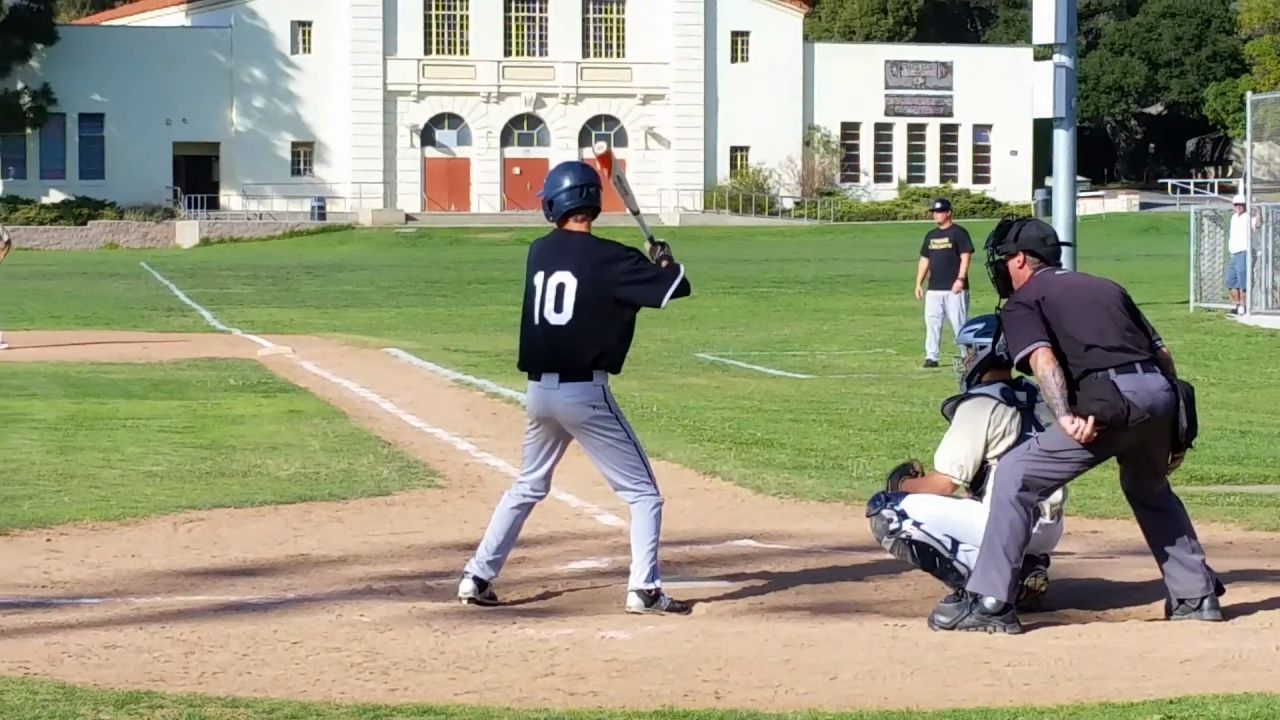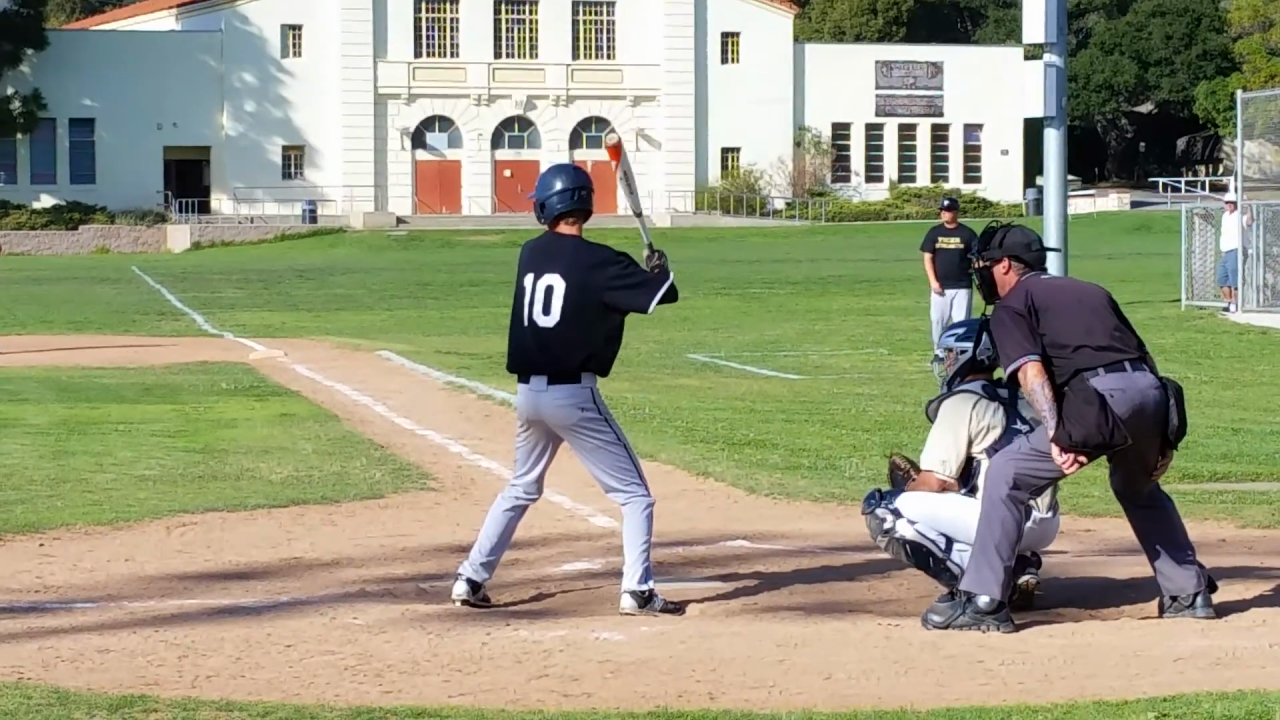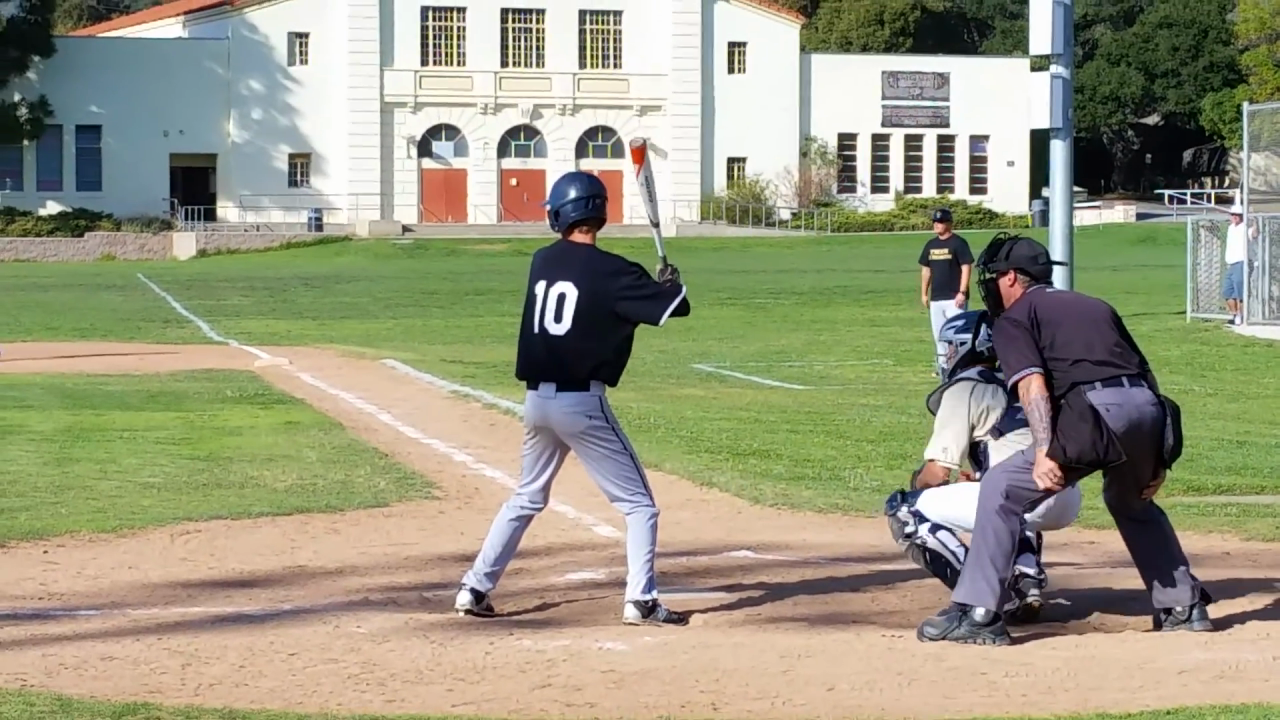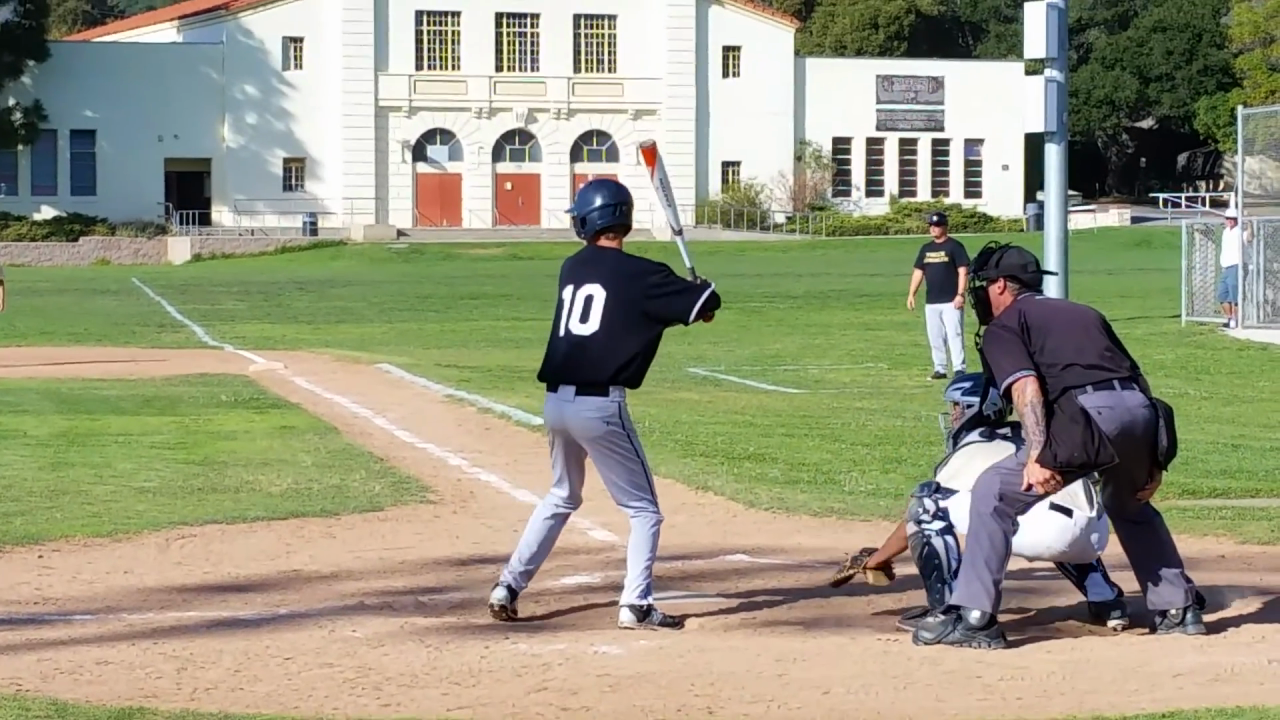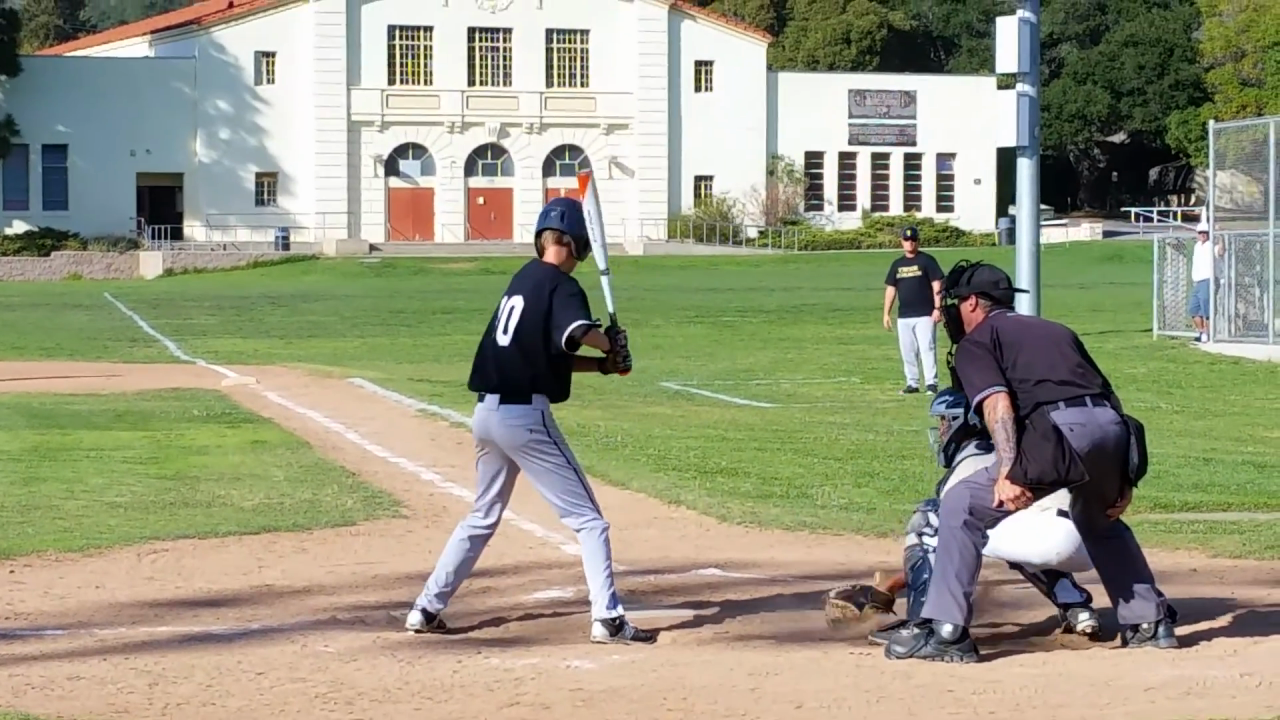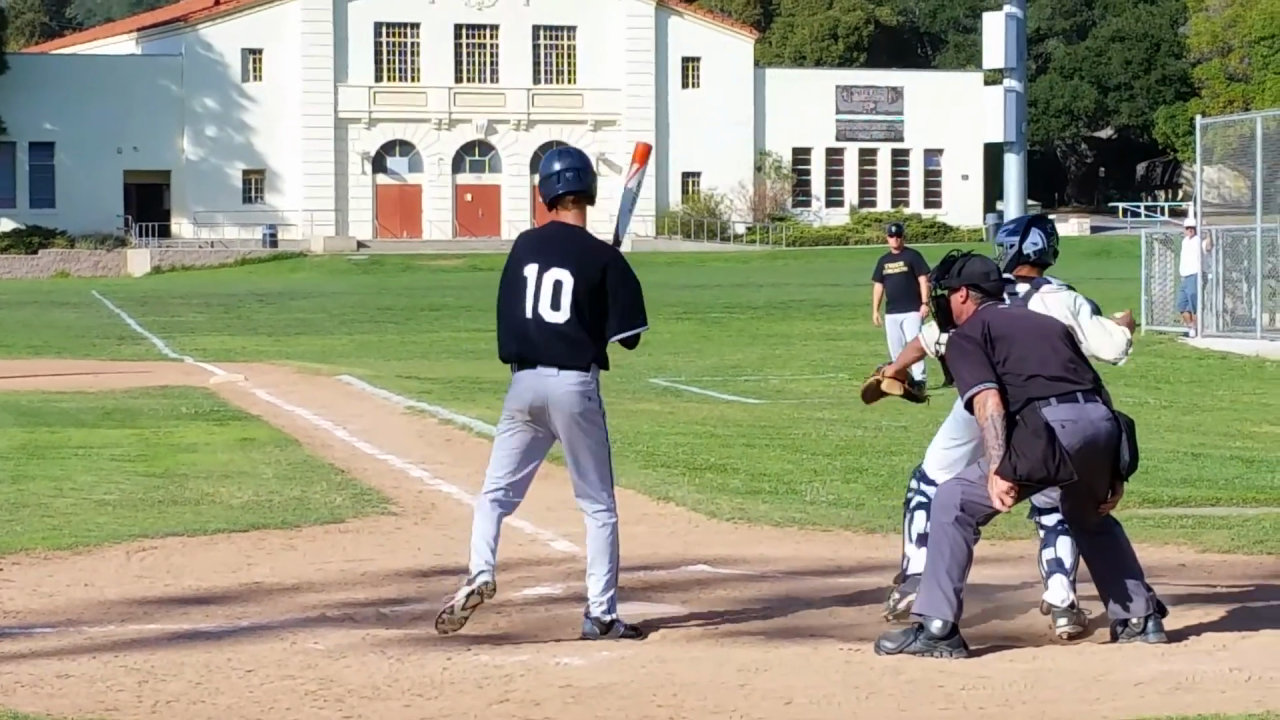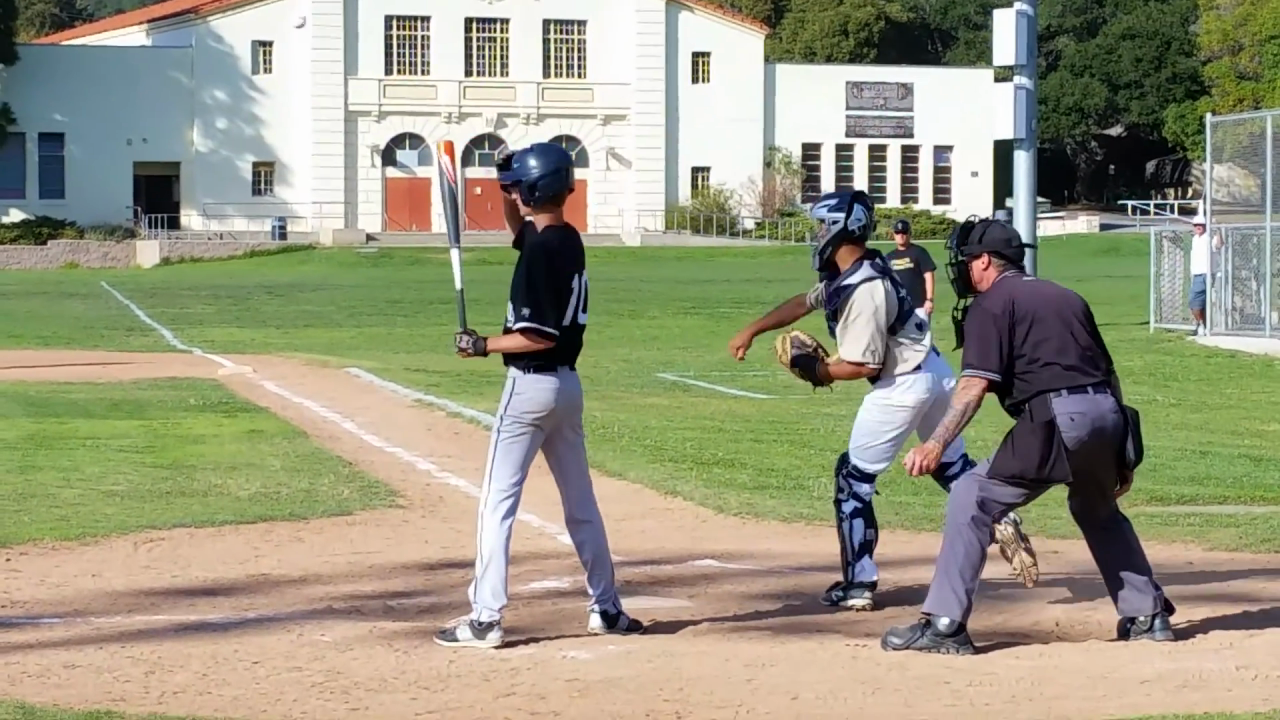
dt=0.7s
person 1, frame 1
left shoulder: (538, 251)
right shoulder: (609, 257)
right elbow: (677, 287)
left wrist: (643, 266)
right wrist: (663, 262)
left hip: (540, 390)
right hip: (585, 392)
left knee: (527, 487)
right knee: (643, 493)
left ankle: (477, 577)
right ankle: (644, 590)
person 1, frame 2
left shoulder: (530, 253)
right shoulder: (598, 260)
right elbow: (664, 294)
left wrist: (635, 273)
right wrist: (656, 269)
left hip: (529, 392)
right hip: (573, 394)
left knee: (520, 489)
right knee: (634, 494)
left ankle: (470, 579)
right ankle: (637, 591)
person 1, frame 3
left shoulder: (542, 261)
right shoulder: (611, 270)
right elbow: (676, 307)
left wrist: (649, 285)
right wrist: (668, 282)
left hip: (538, 399)
right hip: (582, 402)
left knee: (526, 498)
right knee: (639, 505)
left ankle: (474, 589)
right ankle: (641, 601)
person 1, frame 4
left shoulder: (571, 268)
right shoulder: (640, 273)
right elbow: (707, 303)
left wrist: (678, 304)
right wrist: (696, 293)
left hip: (557, 401)
right hip: (600, 406)
left knee: (561, 499)
right knee: (643, 509)
left ankle: (509, 585)
right ankle: (636, 605)
person 1, frame 5
left shoulder: (524, 277)
right shoulder: (561, 285)
right elbow: (574, 334)
left wrist: (603, 363)
right wrist: (611, 342)
left hip: (487, 412)
right hip: (525, 415)
left knee: (480, 519)
right knee: (588, 519)
left ankle: (426, 608)
right ankle: (608, 618)
person 1, frame 6
left shoulder: (524, 245)
right shoulder: (603, 256)
left elbow: (511, 314)
right elbow: (627, 336)
left hip: (525, 382)
right hip: (576, 385)
left knee: (497, 491)
right knee: (598, 506)
left ankle: (480, 571)
right ankle: (601, 616)
person 1, frame 7
left shoulder: (541, 251)
right shoulder: (568, 239)
left elbow: (541, 337)
right elbow: (524, 228)
left wrist: (483, 345)
right wrist: (508, 189)
left hip: (530, 385)
right hip: (567, 384)
left knee: (498, 503)
right knee: (580, 502)
left ankle: (485, 618)
right ankle: (606, 609)
person 2, frame 1
left shoulder: (1023, 301)
right shoulder: (1107, 287)
left elbow: (1042, 358)
right elbow: (1161, 353)
left wrist: (1065, 417)
right wrist: (1173, 428)
left hip: (1111, 401)
right hip: (1159, 393)
left knee: (1016, 476)
right knee: (1150, 489)
left ankle: (990, 603)
right ankle: (1197, 596)
person 2, frame 2
left shoulder: (1010, 306)
right shoulder: (1092, 290)
left elbow: (1031, 372)
left wrist: (1055, 436)
right wrist: (1161, 436)
left hip: (1100, 398)
right hip: (1151, 392)
left knee: (1006, 474)
right knee: (1139, 488)
left ankle: (983, 601)
right ankle: (1189, 593)
person 2, frame 3
left shoulder: (1013, 318)
right shoulder: (1097, 306)
left elbow: (1033, 384)
left wrist: (1046, 451)
right wrist: (1155, 456)
left hip: (1097, 413)
right hip: (1148, 410)
left knee: (1001, 489)
right knee: (1133, 503)
left ankle: (979, 615)
right ankle: (1184, 606)
person 2, frame 4
left shoulder: (1003, 325)
right shoulder: (1086, 312)
left elbow: (1027, 387)
left wrist: (1038, 455)
right wrist: (1150, 459)
left hip: (1089, 415)
right hip: (1140, 412)
left knee: (994, 492)
right knee: (1130, 505)
left ankle: (974, 618)
right ankle: (1179, 609)
person 2, frame 5
left shoulder: (975, 341)
right shoulder: (1057, 330)
left elbow: (998, 403)
left wrist: (1009, 471)
right wrist: (1120, 476)
left hip: (1061, 433)
right hip: (1113, 430)
left knee: (962, 506)
right knee: (1100, 521)
left ankle: (946, 632)
right ankle: (1150, 622)
person 2, frame 6
left shoulder: (966, 334)
right shoulder: (1048, 321)
left elbow: (988, 401)
left wrist: (997, 469)
right wrist: (1112, 471)
left hip: (1051, 428)
right hip: (1102, 425)
left knee: (955, 502)
right knee: (1090, 516)
left ankle: (937, 628)
right ankle: (1140, 618)
person 2, frame 7
left shoulder: (990, 304)
right shoulder: (1066, 297)
left elbow: (976, 383)
right elbow: (1108, 374)
left wrist: (936, 442)
right wrist: (1120, 456)
left hip: (1057, 419)
right hip: (1107, 414)
left knee: (970, 499)
right knee: (1099, 513)
left ankle: (944, 626)
right ankle: (1149, 615)
person 3, frame 1
left shoulder: (979, 403)
right shoulder: (1036, 398)
left elbow: (944, 485)
left wrist: (903, 484)
right hip: (1048, 529)
left knee: (885, 511)
right ankle: (1026, 568)
person 3, frame 2
left shoulder: (961, 400)
right shoulder: (1018, 399)
left elbow: (933, 482)
left wrist: (908, 488)
right hip: (1044, 524)
left knee: (881, 509)
right ankle: (1019, 568)
person 3, frame 3
left shoulder: (964, 388)
left elbow: (938, 473)
left wrist: (913, 491)
right wrist: (974, 478)
right hip: (1065, 501)
left knee: (906, 511)
right ankle: (1028, 583)
person 3, frame 4
left shoulder: (971, 451)
right shoulder: (1025, 437)
left elbow: (921, 512)
left wrist: (877, 557)
left hip: (1054, 529)
right hip: (1094, 533)
left knee: (928, 502)
right ankle: (1107, 602)
person 3, frame 5
left shoulder: (967, 468)
left wrist: (886, 587)
left hip: (1051, 537)
right hip: (1085, 545)
left knee: (929, 519)
right knee: (1013, 547)
right ankle: (1076, 609)
person 3, frame 6
right shoulder: (1065, 299)
left elbow: (928, 342)
right elbow: (1114, 346)
left wrist: (893, 371)
right wrist: (1125, 325)
left knee: (927, 487)
right knee: (1052, 511)
left ankle: (915, 578)
right ankle: (1062, 606)
person 3, frame 7
left shoulder: (862, 290)
right shoulder: (846, 273)
left elbow: (861, 365)
right elbow: (807, 301)
left wrist: (817, 371)
right wrist: (751, 330)
left hip: (902, 386)
right hip: (932, 373)
left knee: (854, 479)
right knee: (951, 465)
left ankle: (859, 587)
right ankle: (1001, 522)
